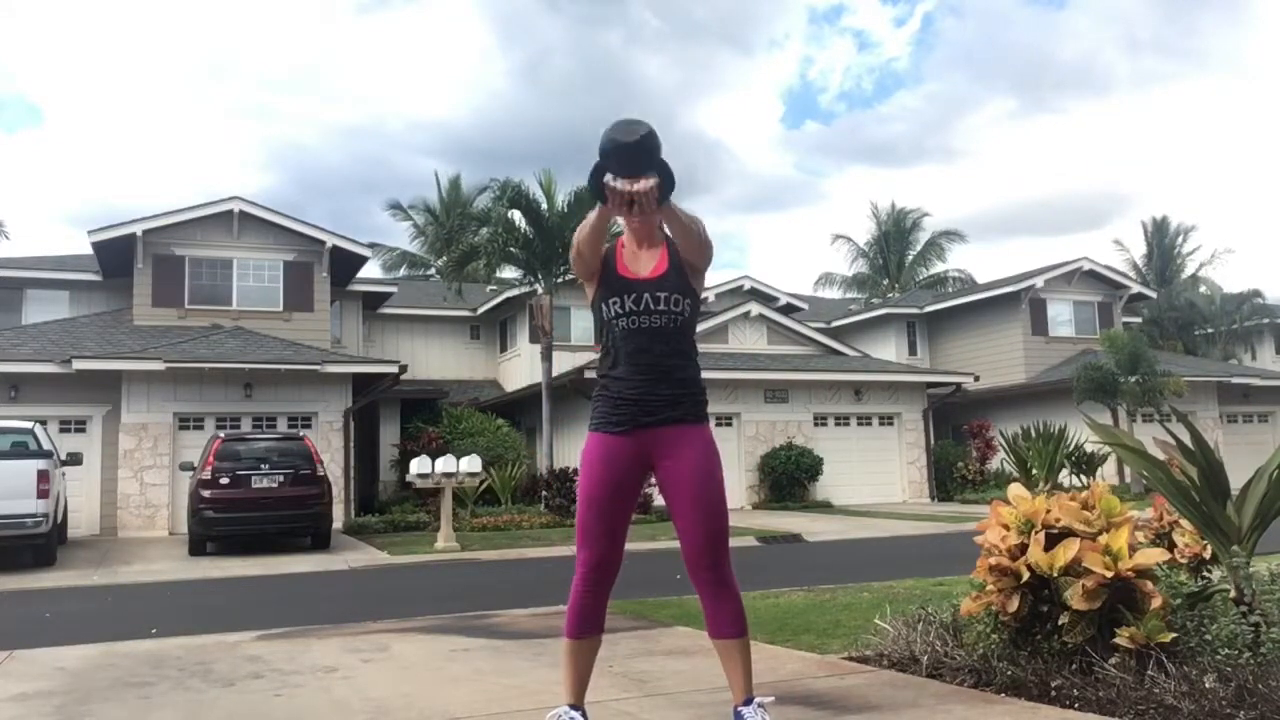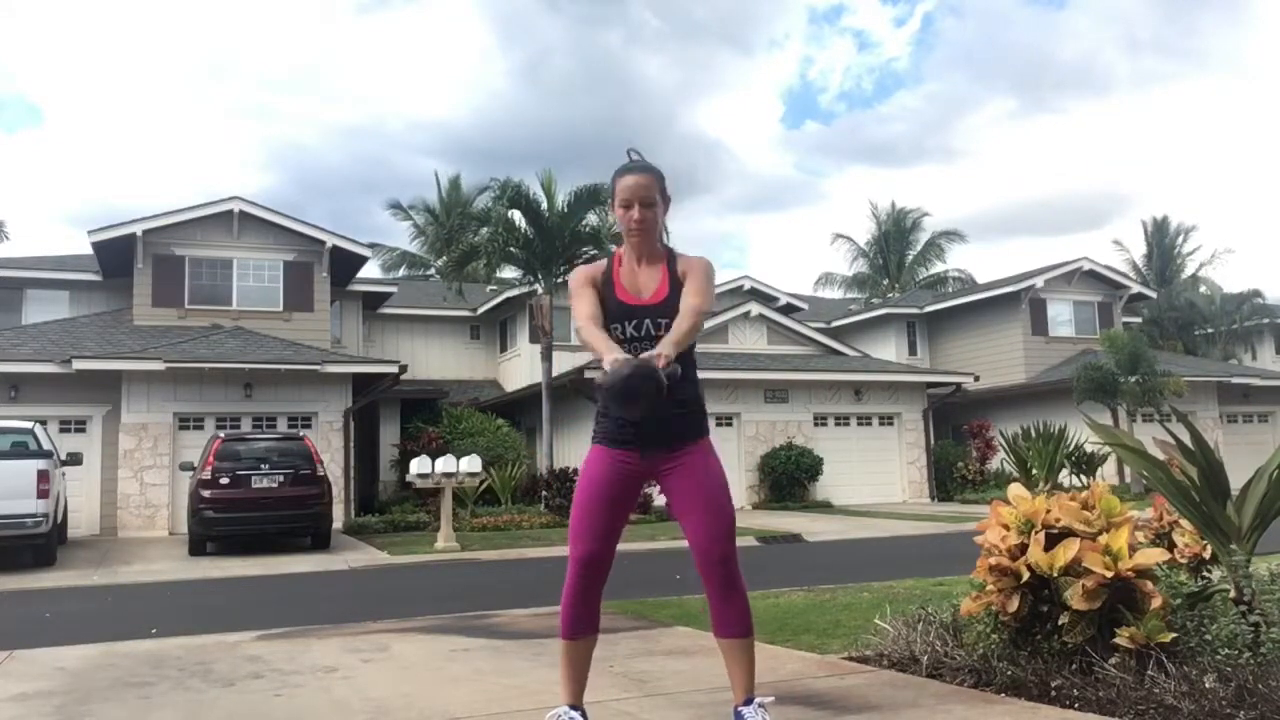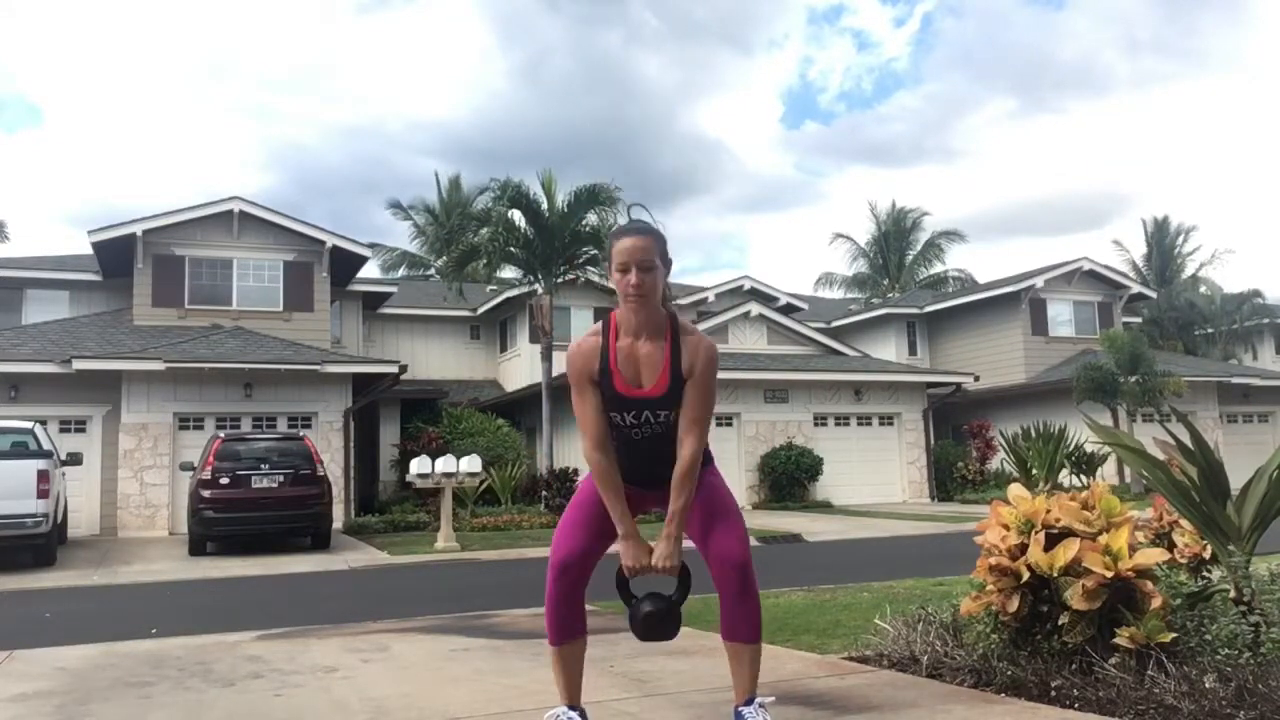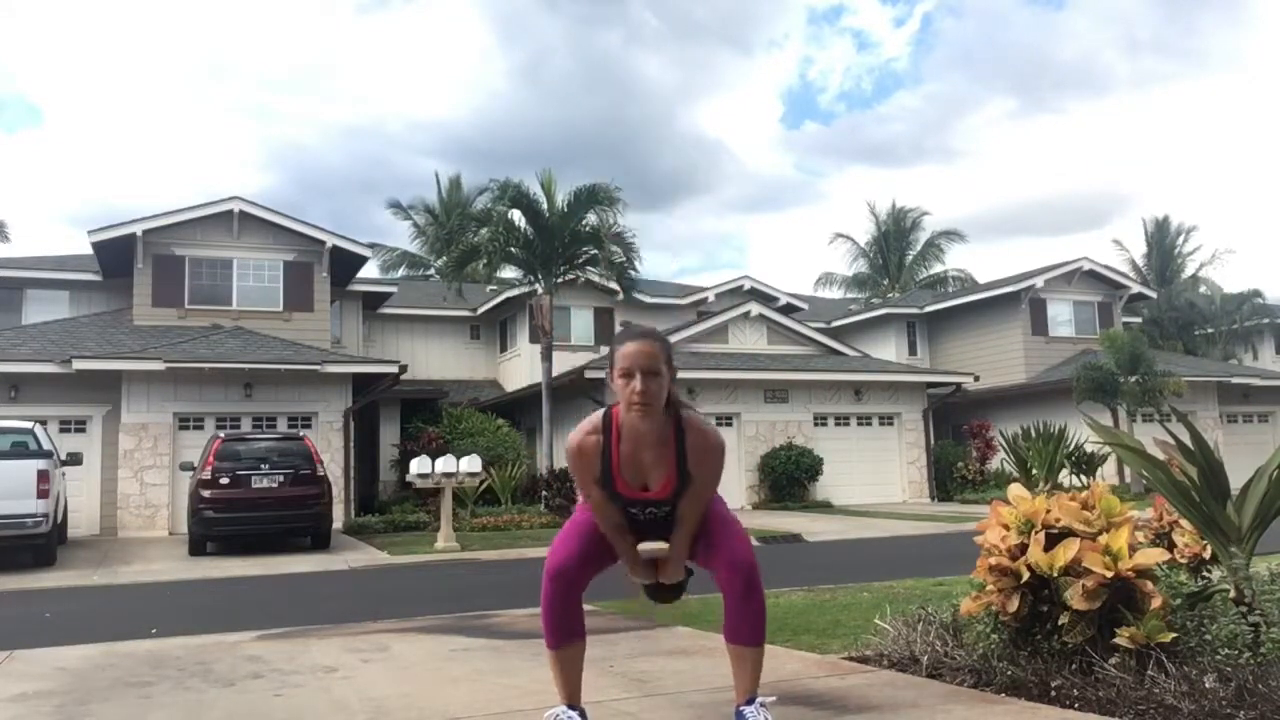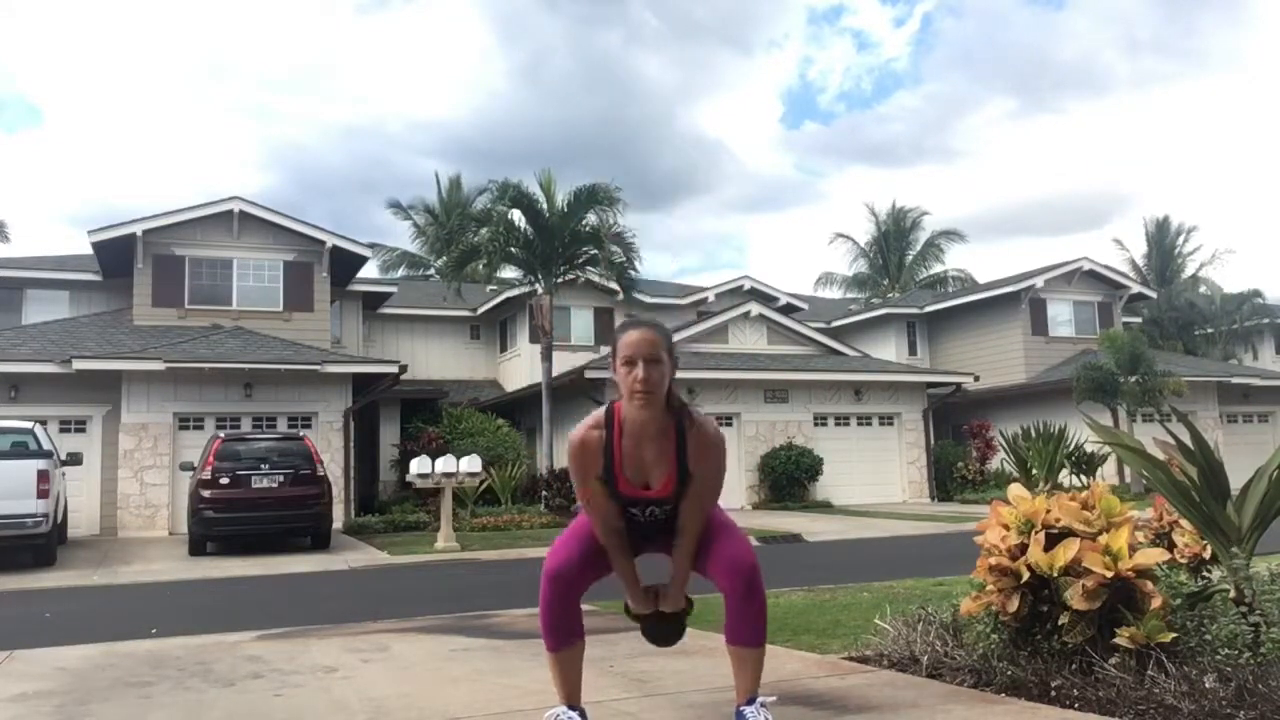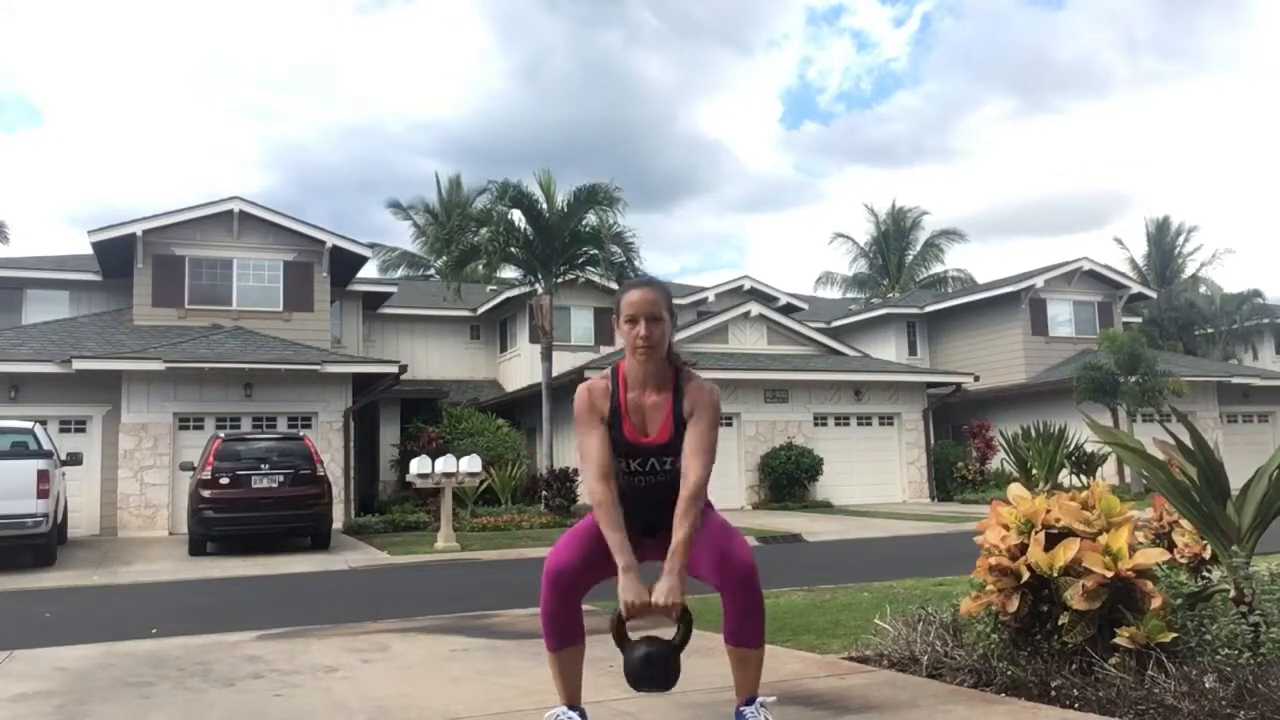
dt=0.2s
person 1, frame 1
left shoulder: (687, 259)
right shoulder: (599, 263)
left elbow: (697, 237)
right elbow: (582, 244)
left wrist: (658, 200)
right wrist: (608, 202)
left hip: (682, 425)
right hip: (614, 427)
left knee: (711, 567)
right knee: (593, 569)
person 1, frame 2
left shoulder: (692, 269)
right shoulder: (590, 276)
left elbow: (694, 315)
right elbow: (585, 324)
left wrist: (663, 351)
right wrist: (612, 354)
left hip: (683, 441)
right hip: (616, 442)
left knee: (720, 563)
right knee: (584, 566)
person 1, frame 3
left shoulder: (696, 347)
right shoulder: (586, 350)
left elbow: (689, 449)
right elbow: (595, 451)
left wrist: (670, 538)
right wrist: (628, 537)
left hip: (685, 473)
right hip: (615, 474)
left knee: (735, 562)
right knee: (564, 565)
person 1, frame 4
left shoulder: (702, 439)
right shoulder: (585, 442)
left elbow: (688, 517)
right elbow: (610, 519)
left wrist: (673, 564)
right wrist: (635, 566)
left hip: (684, 514)
right hip: (616, 518)
left knee: (741, 570)
right knee: (559, 574)
person 1, frame 5
left shoulder: (703, 436)
right shoulder: (587, 439)
left elbow: (690, 528)
right elbow: (608, 527)
left wrist: (676, 587)
right wrist: (633, 590)
left hip: (682, 520)
right hip: (619, 523)
left knee: (743, 573)
right knee: (558, 575)
person 1, frame 6
left shoulder: (699, 394)
right shoulder: (593, 395)
left elbow: (694, 483)
right elbow: (599, 486)
left wrist: (673, 573)
right wrist: (627, 571)
left hip: (683, 516)
right hip: (620, 518)
left knee: (740, 570)
right knee: (558, 573)
